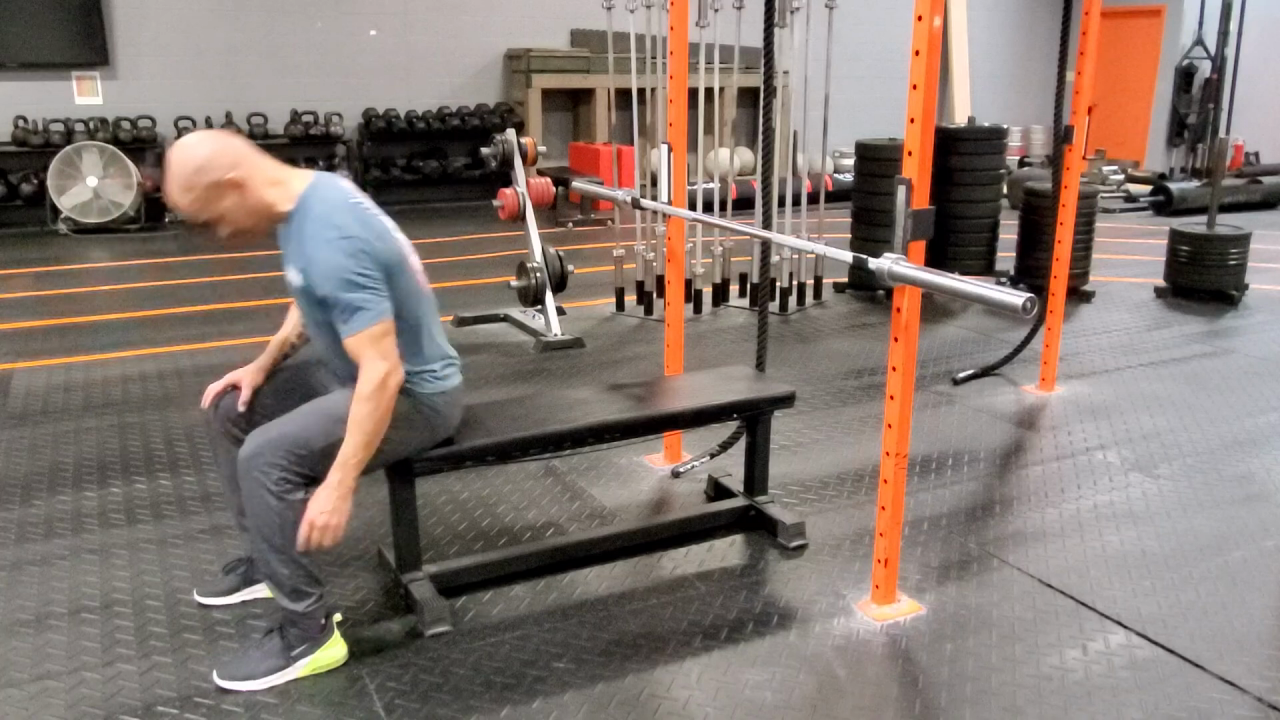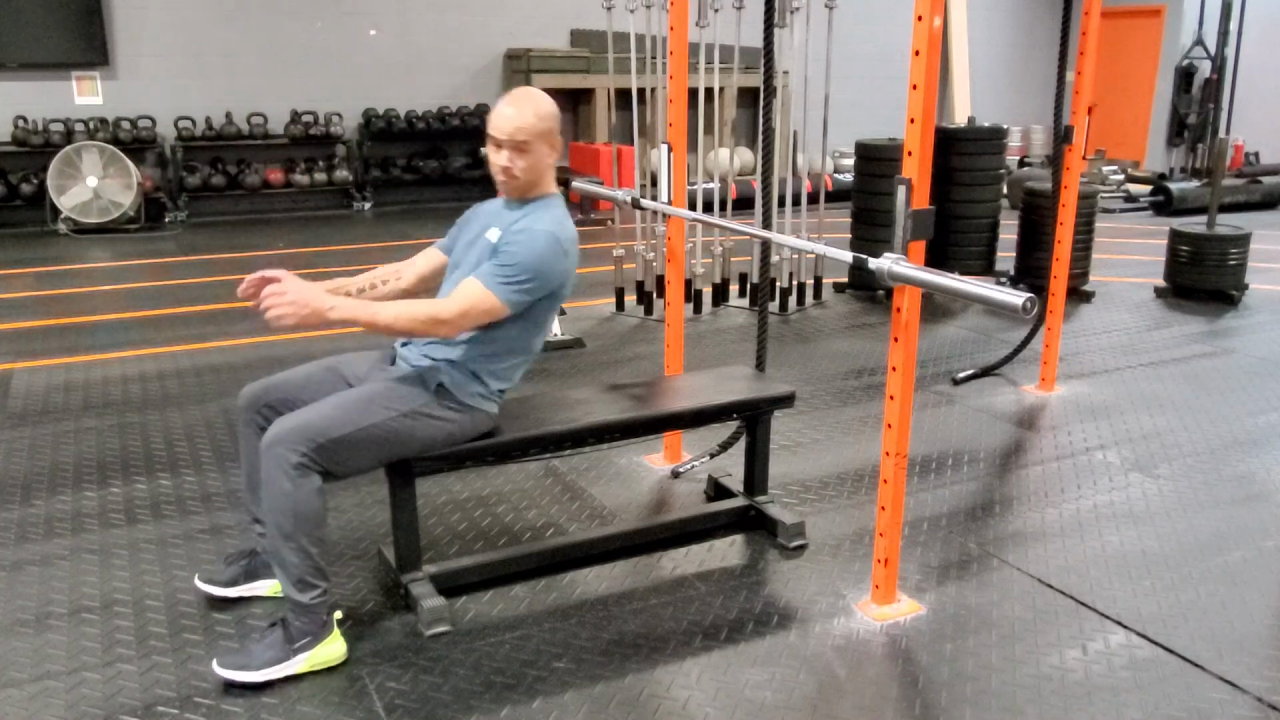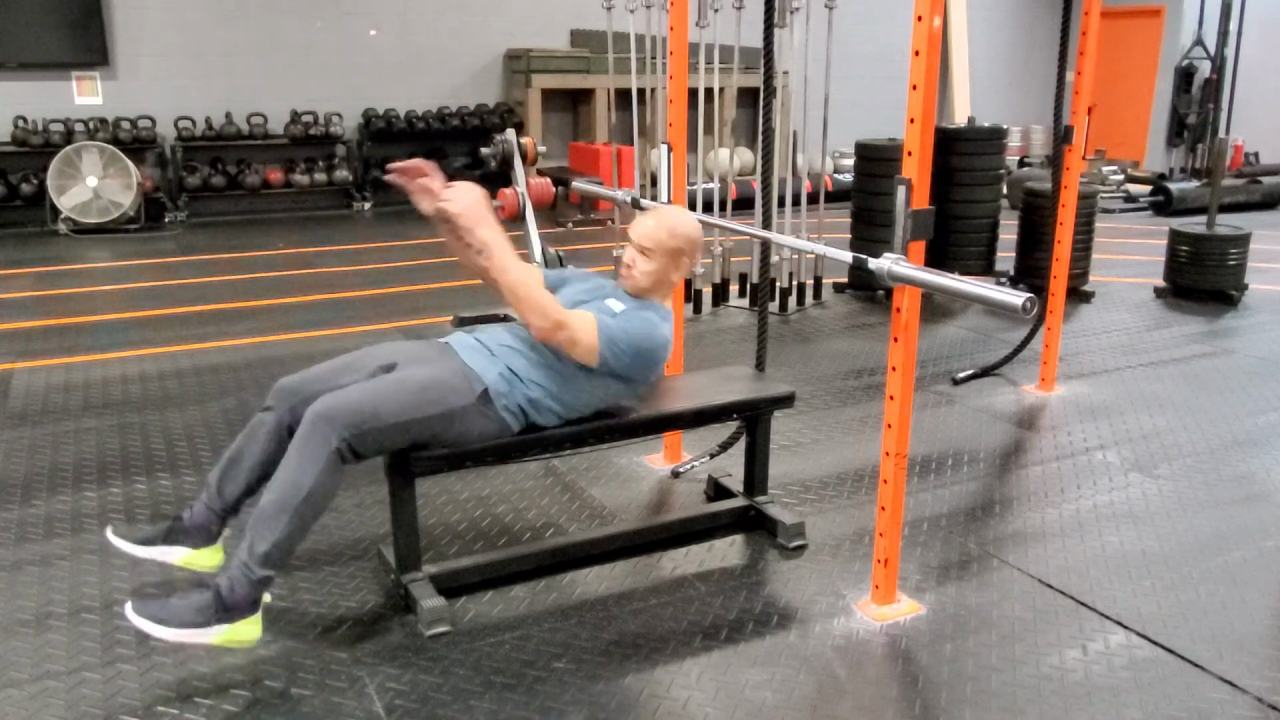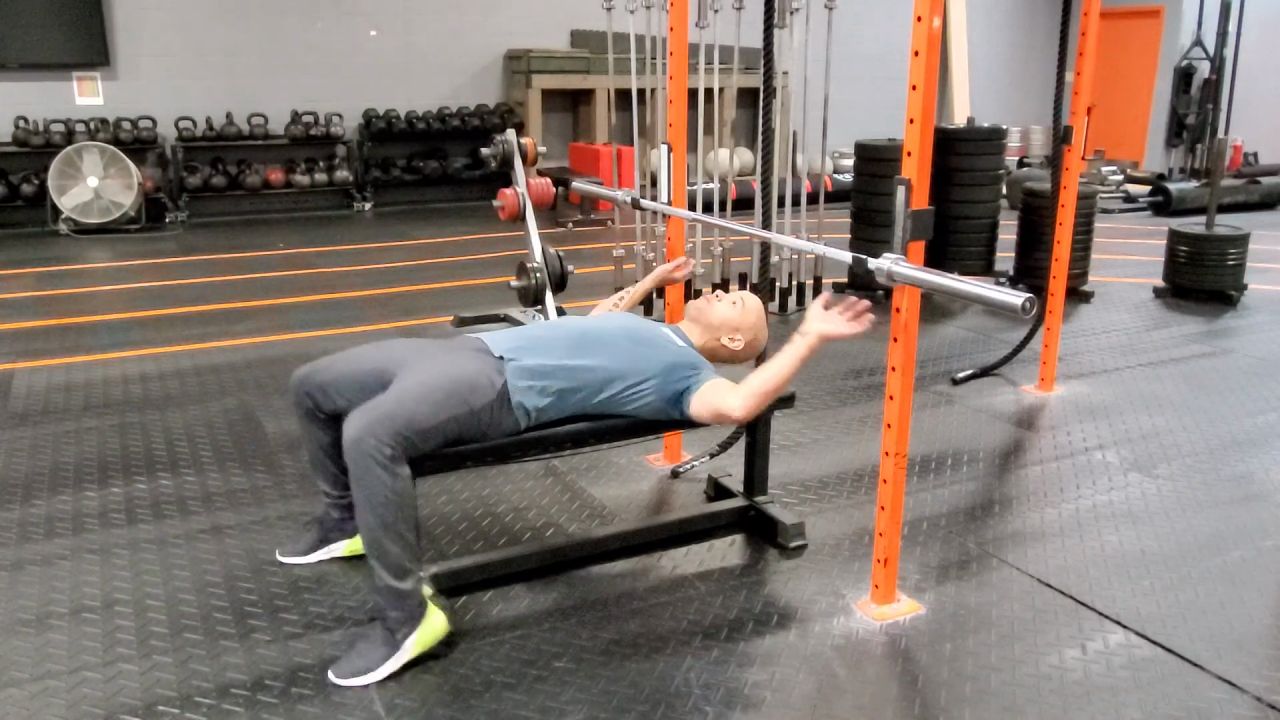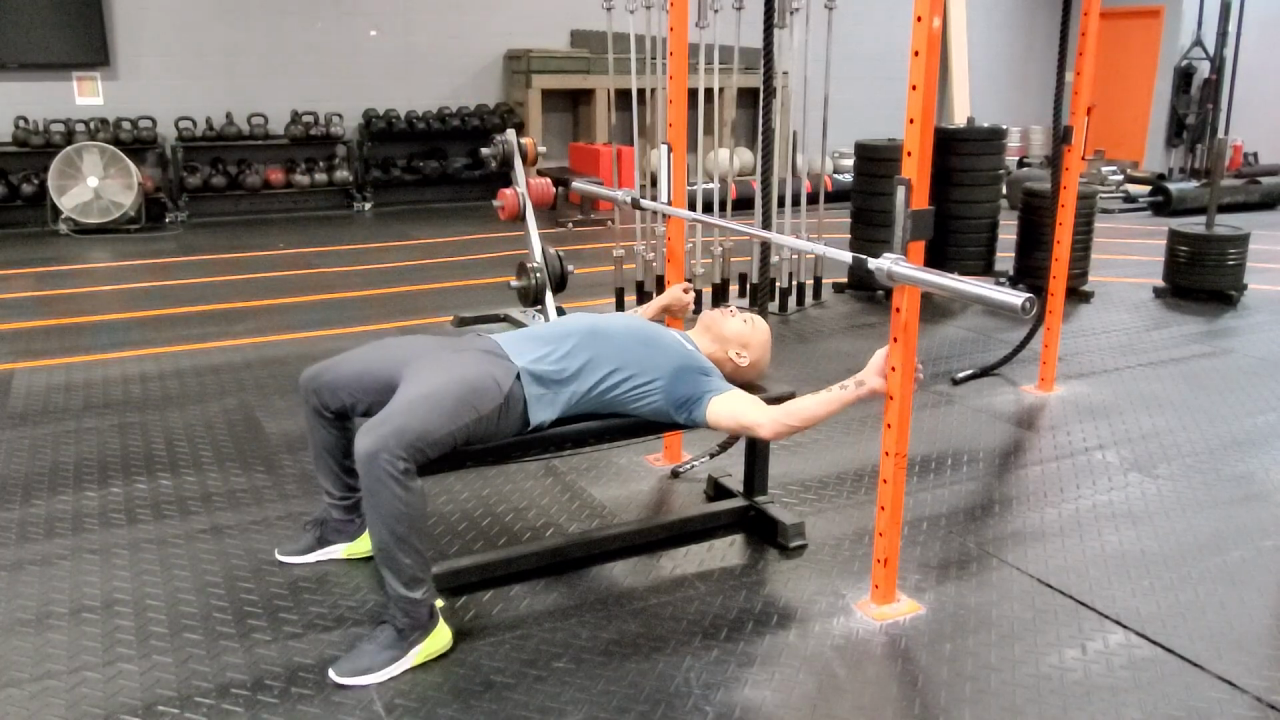
dt=0.5s
person 1, frame 1
left shoulder: (329, 239)
right shoulder: (311, 193)
left elbow: (381, 375)
left wrist: (340, 486)
right wrist: (264, 364)
left hip: (415, 391)
left knee: (266, 458)
right knee: (231, 410)
left ankle: (307, 632)
right ankle: (271, 559)
person 1, frame 2
left shoulder: (544, 237)
right shoulder: (489, 212)
left elbow: (448, 318)
right elbow: (408, 275)
left wrist: (329, 307)
right wrist: (316, 286)
left hip: (451, 394)
right hip: (408, 361)
left knee: (289, 442)
right knee: (259, 402)
left ankle: (309, 626)
right ankle: (273, 549)
person 1, frame 3
left shoulder: (647, 337)
right shoulder: (600, 285)
left elbow: (546, 324)
right elbow: (497, 271)
left wrist: (485, 225)
right wrist: (447, 215)
left hip: (483, 394)
right hip: (452, 351)
left knee: (329, 421)
right knee: (289, 396)
left ankle: (237, 598)
right ankle: (201, 527)
person 1, frame 4
left shoulder: (686, 372)
right shoulder: (649, 328)
left elbow: (737, 405)
left wrist: (809, 335)
right wrist: (649, 281)
left hip: (500, 387)
right hip: (471, 346)
left knee: (367, 434)
right knee: (311, 385)
left ankle: (407, 614)
right ankle: (345, 520)
person 1, frame 5
left shoulder: (696, 380)
right shoulder: (664, 340)
left elbow: (767, 421)
left wrist: (863, 384)
right wrist: (660, 303)
left hip: (507, 384)
right hip: (475, 345)
left knee: (382, 449)
right knee: (322, 386)
left ankle: (415, 623)
right ankle: (348, 520)
